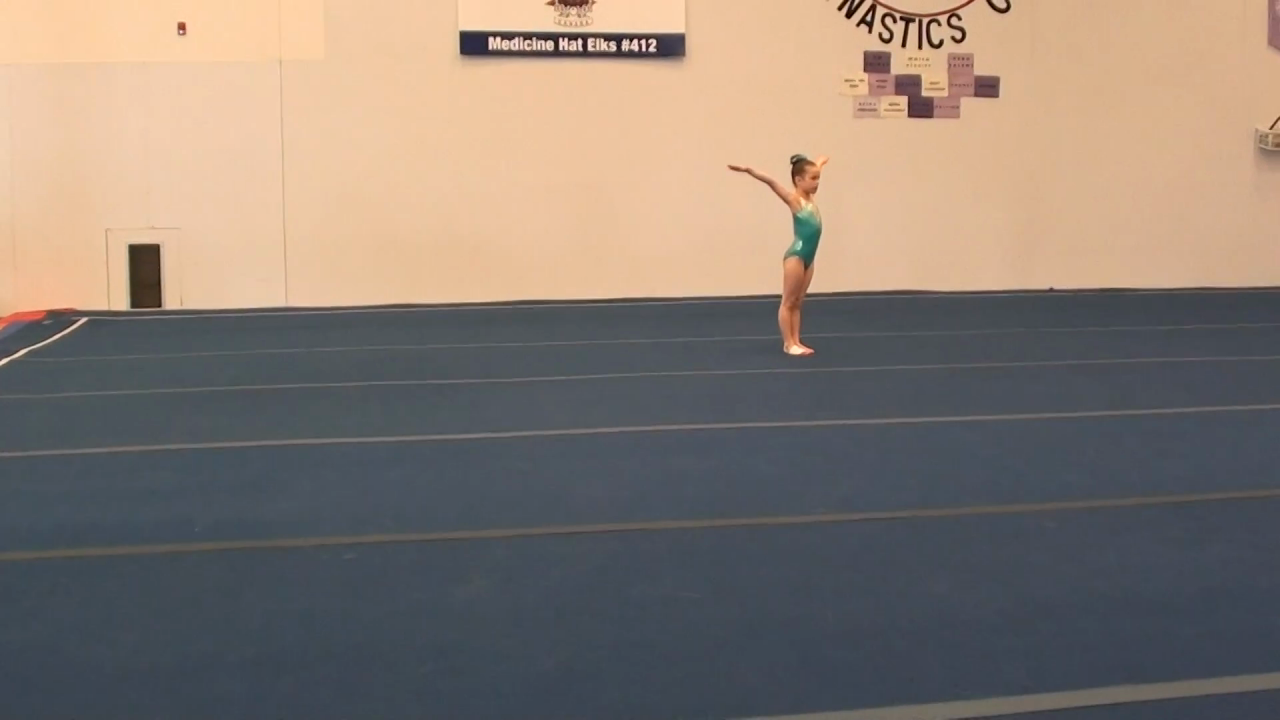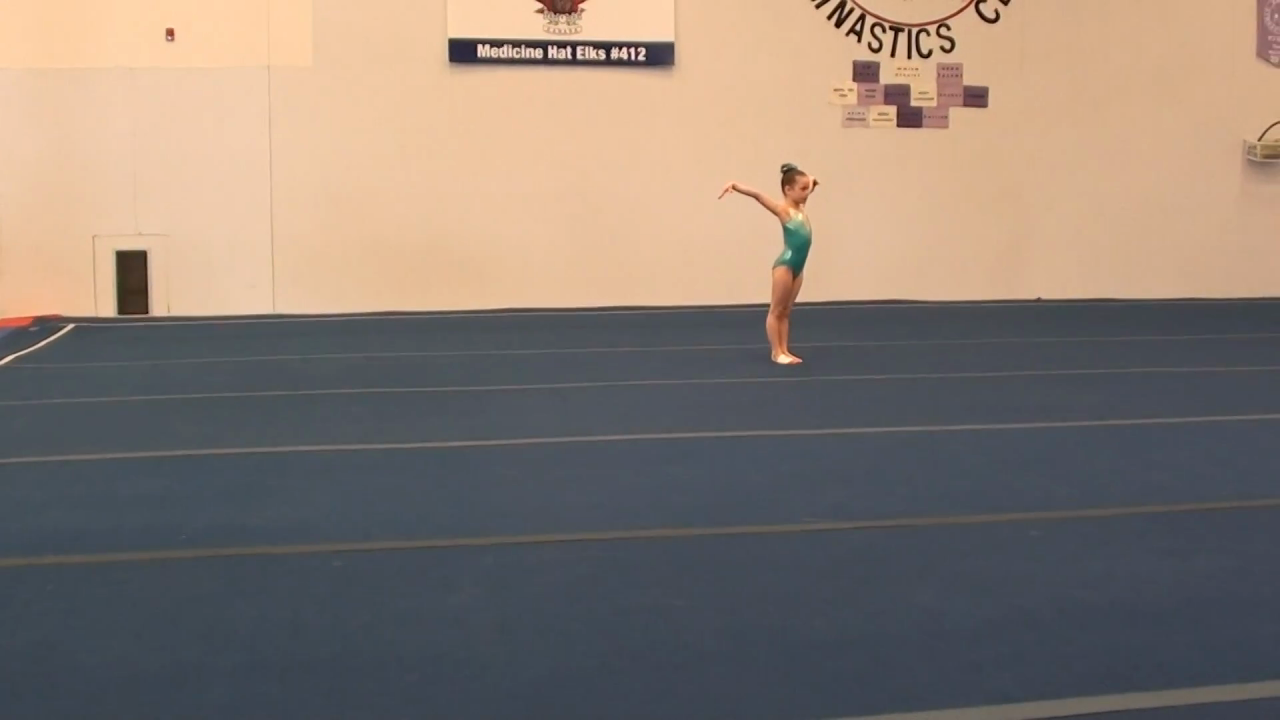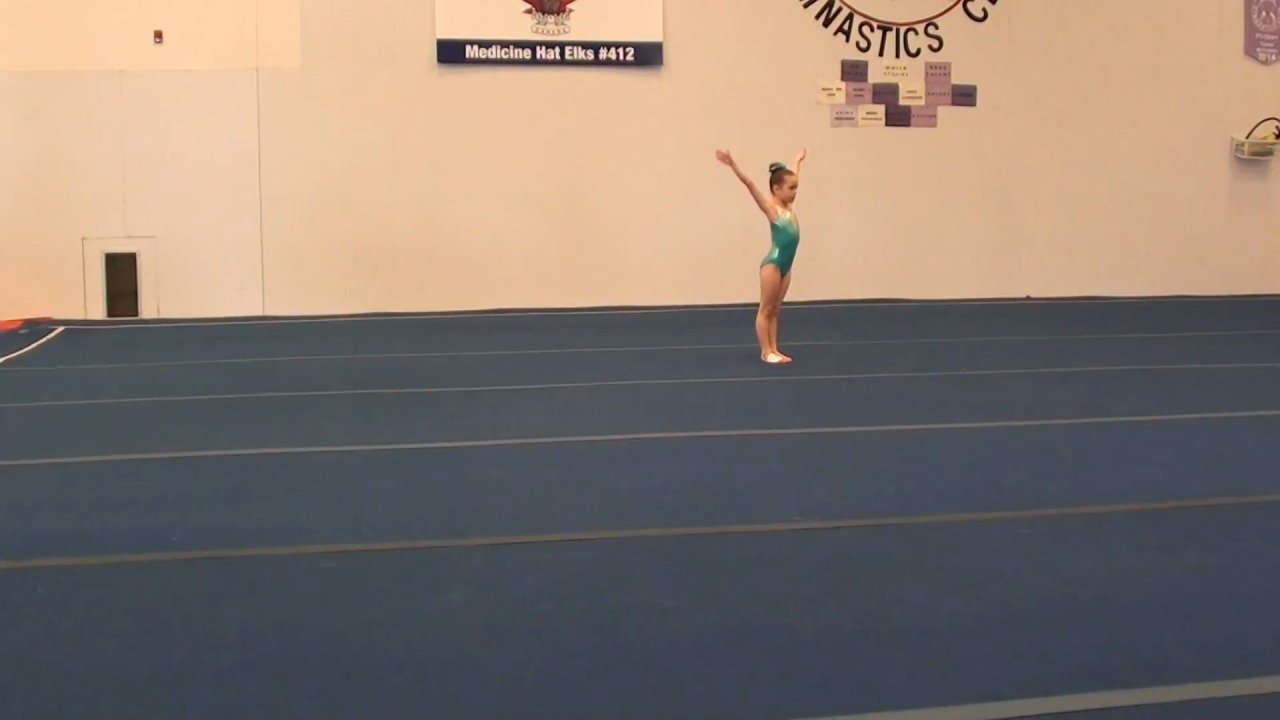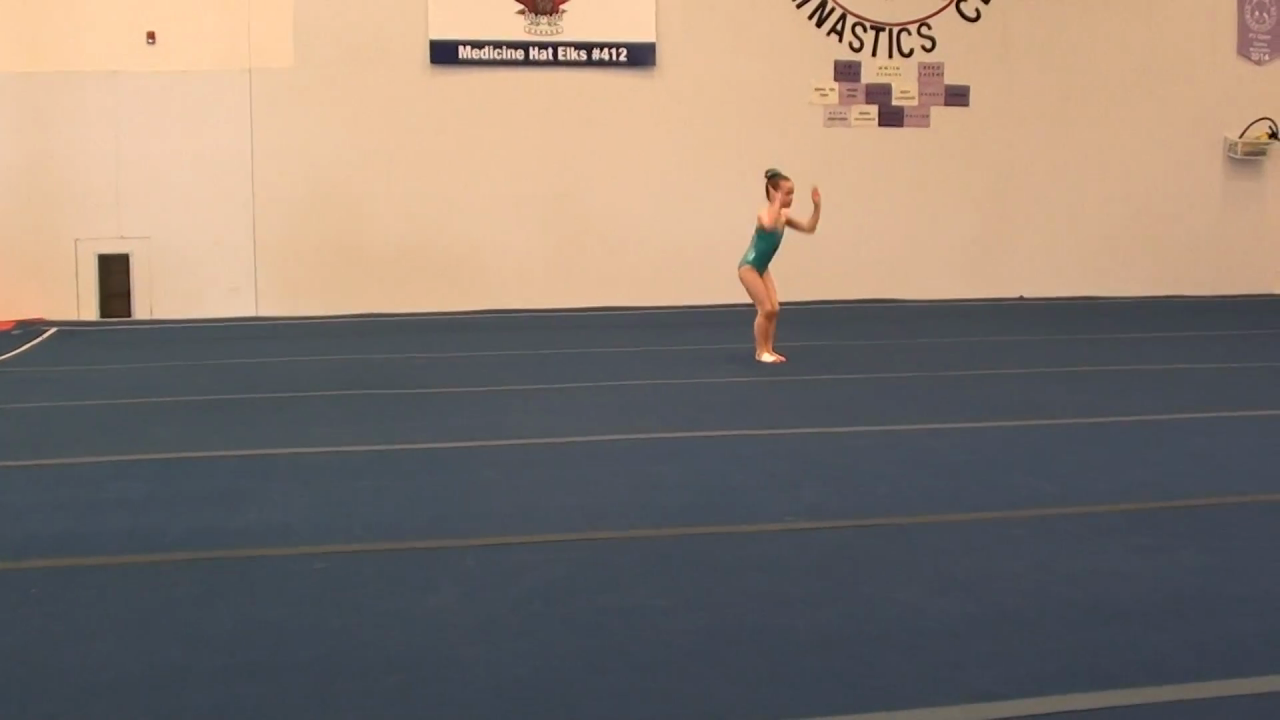
dt=0.3s
person 1, frame 1
left shoulder: (810, 198)
right shoulder: (794, 199)
left elbow: (814, 174)
right elbow: (771, 182)
left hip: (808, 257)
right hip: (796, 256)
left knee: (797, 303)
right knee: (788, 302)
left ankle: (796, 341)
right ankle: (788, 343)
person 1, frame 2
left shoulder: (800, 208)
right shoulder: (783, 210)
left elbow: (805, 189)
right elbow: (757, 195)
left wrist: (811, 182)
left hip: (798, 267)
right hip: (785, 265)
left knee: (786, 312)
right knee: (776, 311)
left ankle: (784, 350)
right ankle: (776, 352)
person 1, frame 3
left shoulder: (788, 208)
right shoulder: (770, 207)
left elbow: (792, 180)
right elbow: (750, 185)
right wrist: (732, 164)
left hip: (785, 265)
right hip: (773, 264)
left knee: (774, 311)
right knee: (765, 310)
left ankle: (773, 350)
right ankle: (765, 351)
person 1, frame 4
left shoulder: (784, 216)
right shoulder: (765, 214)
left elbow: (809, 228)
right elbow: (770, 225)
left wrist: (816, 206)
left hip: (762, 268)
right hip: (749, 267)
left knee: (774, 309)
right knee: (766, 309)
left ankle: (769, 349)
right ankle: (761, 351)
